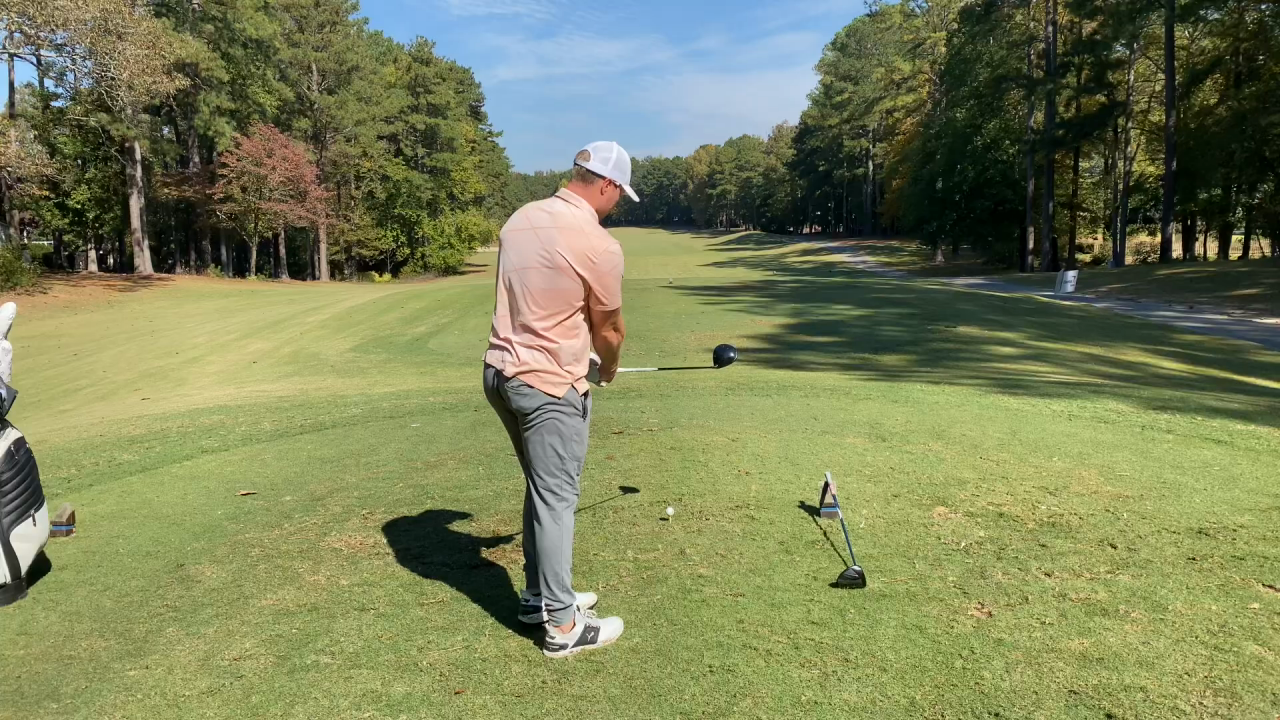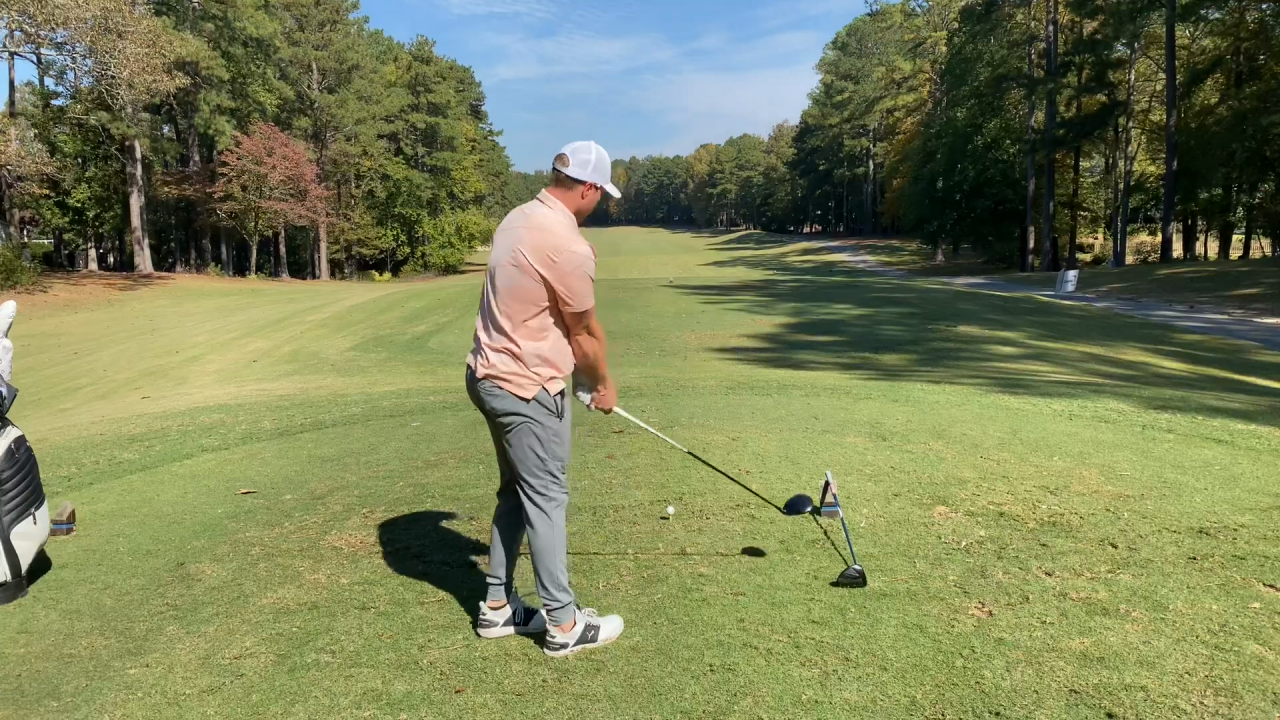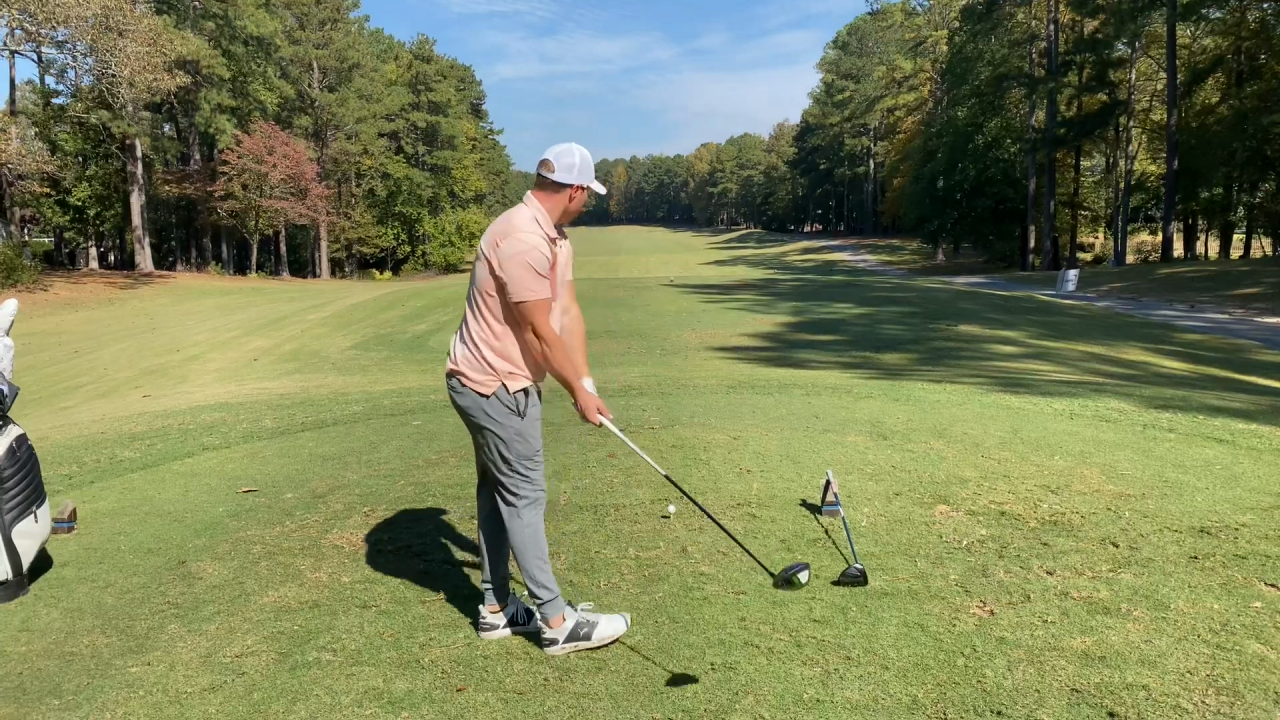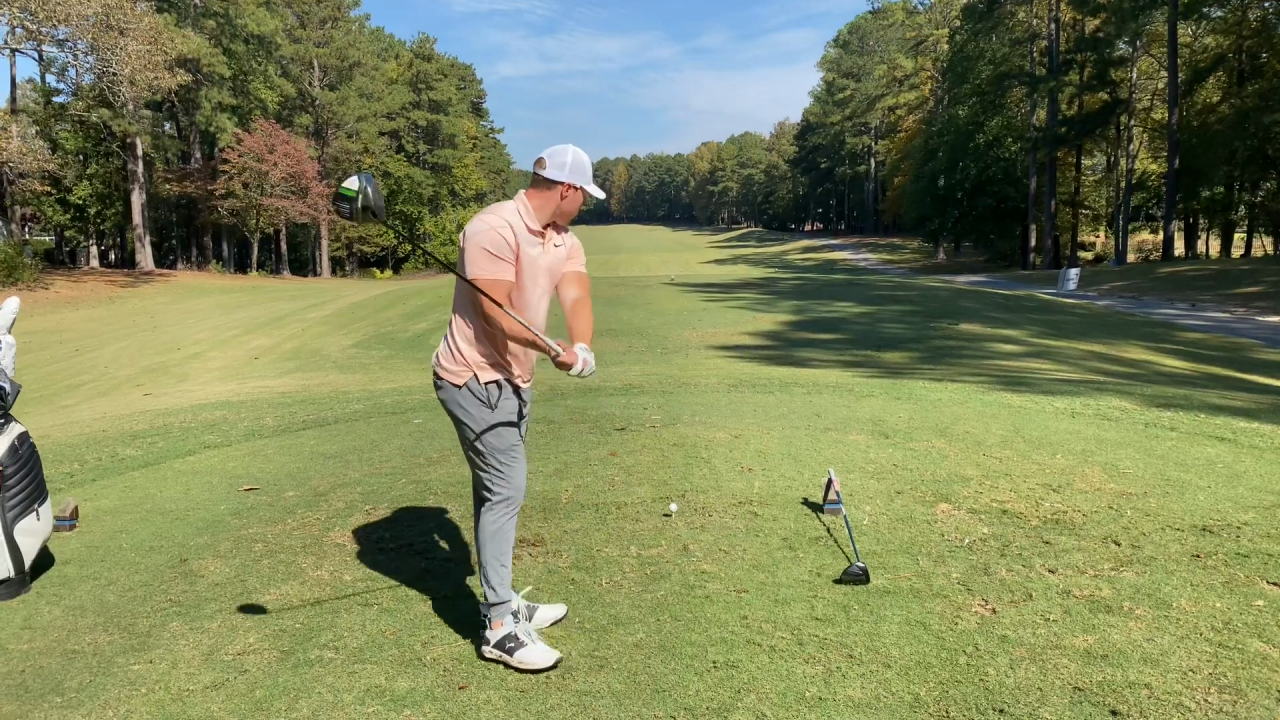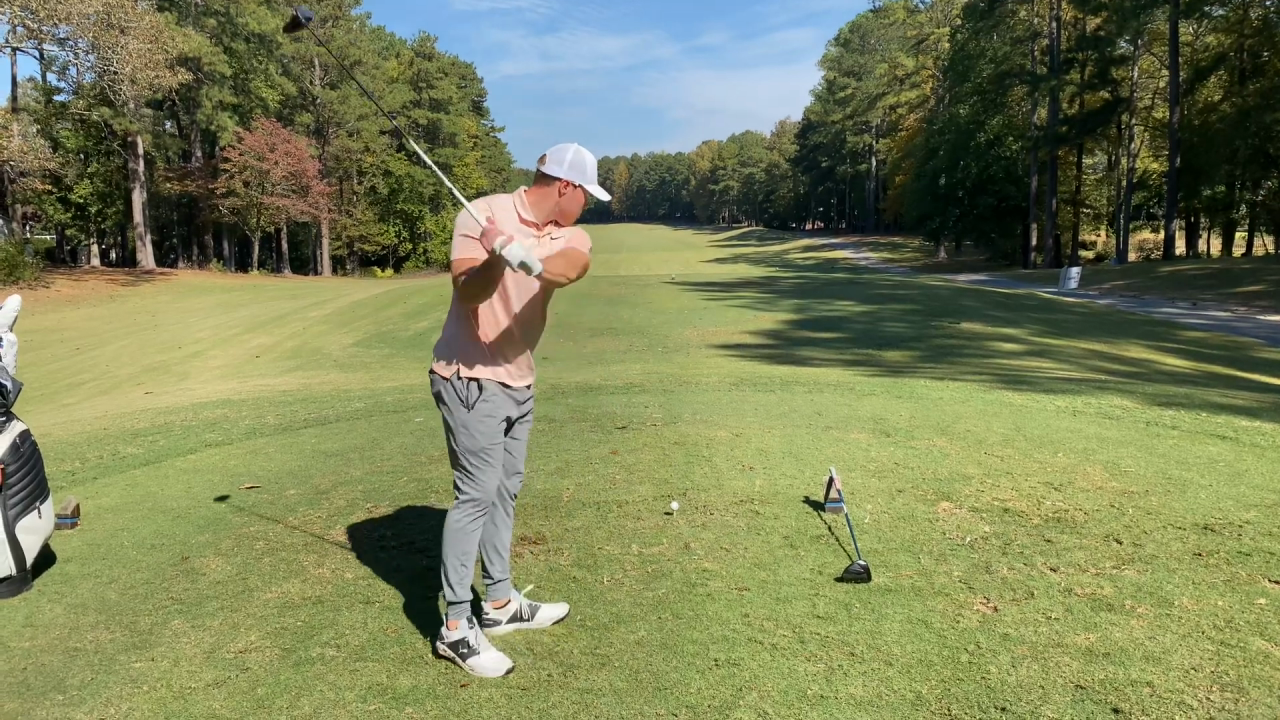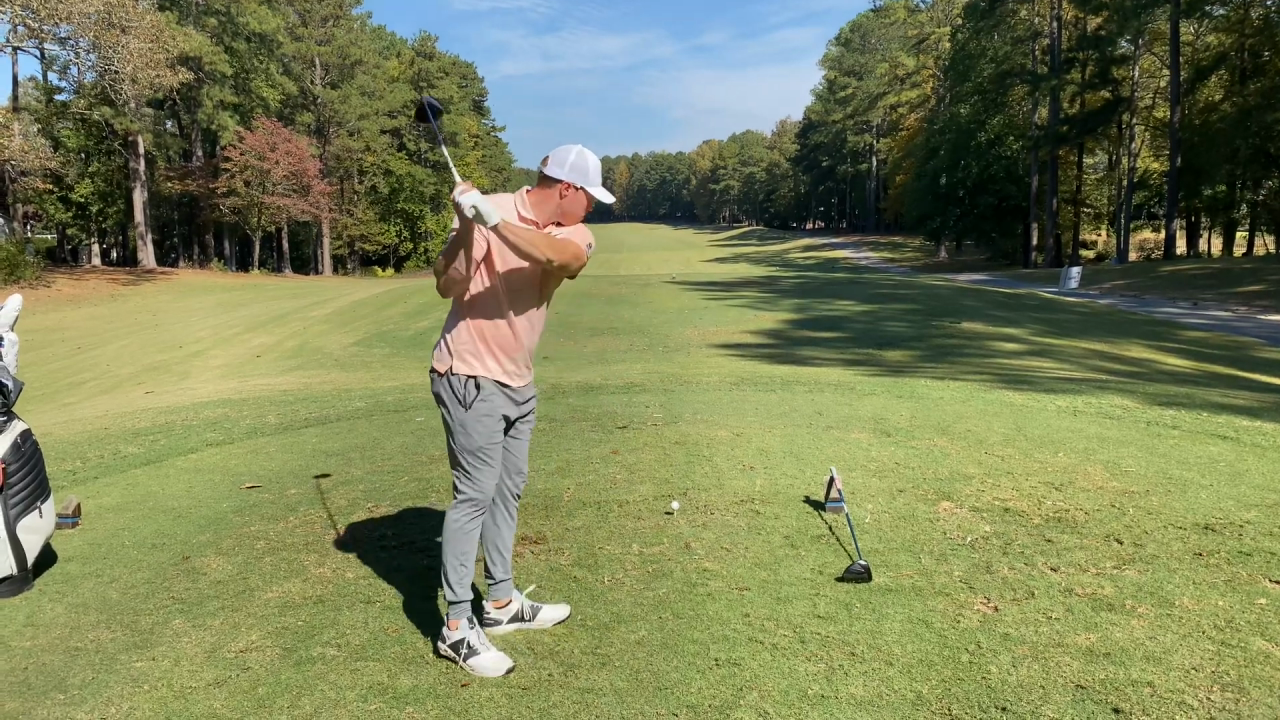
dt=0.2s
person 1, frame 1
left shoulder: (521, 218)
right shoulder: (599, 246)
right elbow: (608, 328)
right wrist: (609, 364)
left hip: (503, 373)
right hip: (550, 386)
left knee: (543, 488)
right knee: (557, 499)
left ankle: (538, 593)
right ankle: (564, 625)
person 1, frame 2
left shoulder: (522, 219)
right shoulder: (567, 245)
right elbow: (585, 330)
left wrist: (578, 373)
right wrist: (602, 383)
left hip: (495, 375)
right hip: (526, 387)
left knee: (518, 493)
right knee: (546, 500)
left ankle: (498, 606)
right ankle: (564, 624)
person 1, frame 3
left shoulder: (552, 236)
right shoulder: (522, 239)
left elbow: (564, 311)
right elbow: (541, 332)
left wrist: (585, 378)
right wrist: (579, 391)
left hip: (502, 381)
right hip: (494, 384)
left knee: (500, 494)
right knee: (524, 495)
left ankle: (498, 607)
right ankle: (557, 620)
person 1, frame 4
left shoulder: (567, 242)
right shoulder: (493, 226)
left elbow: (577, 296)
right elbow: (498, 309)
left wrist: (580, 345)
right wrist: (551, 349)
left hip: (512, 382)
right hip: (474, 379)
left knee: (501, 490)
right knee: (504, 491)
left ankle: (499, 602)
right ankle: (500, 626)
person 1, frame 5
left shoulder: (572, 236)
right shoulder: (484, 215)
left elbow: (571, 268)
right elbow: (467, 289)
left wrist: (527, 260)
right wrist: (493, 254)
left hip: (518, 381)
right hip: (469, 378)
left knee: (505, 490)
right knee: (476, 493)
left ankle: (500, 602)
right ankle: (456, 626)
person 1, frame 6
left shoulder: (575, 235)
right shoulder: (481, 208)
left elbow: (556, 256)
right elbow: (447, 286)
left wrist: (498, 222)
right wrist: (469, 229)
left hip: (519, 381)
right hip: (469, 376)
left knee: (507, 489)
right knee: (475, 492)
left ankle: (502, 602)
right ankle: (456, 626)
